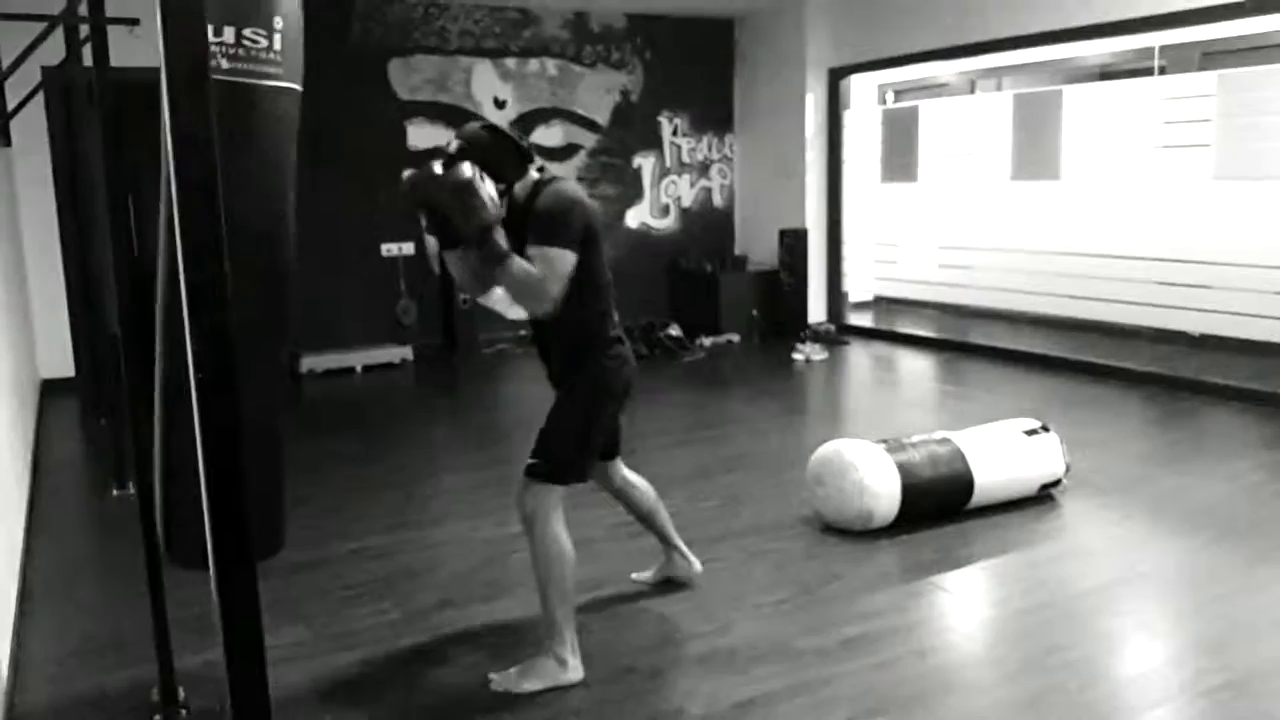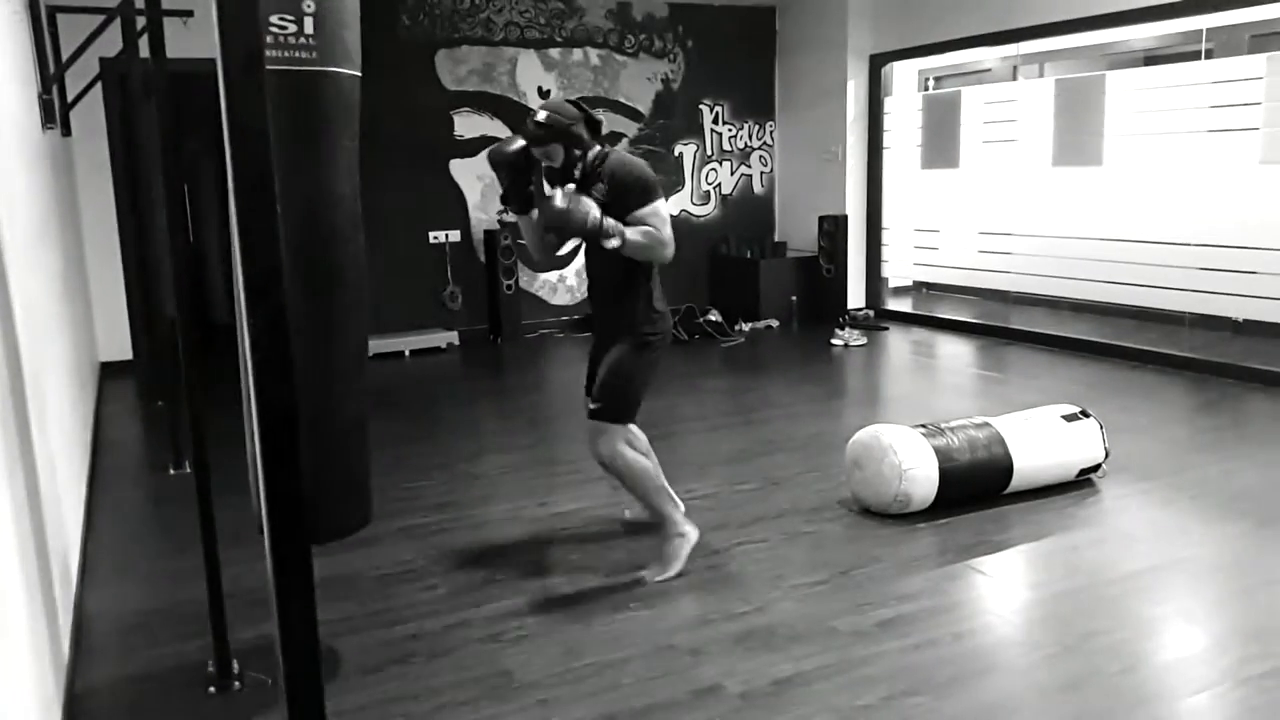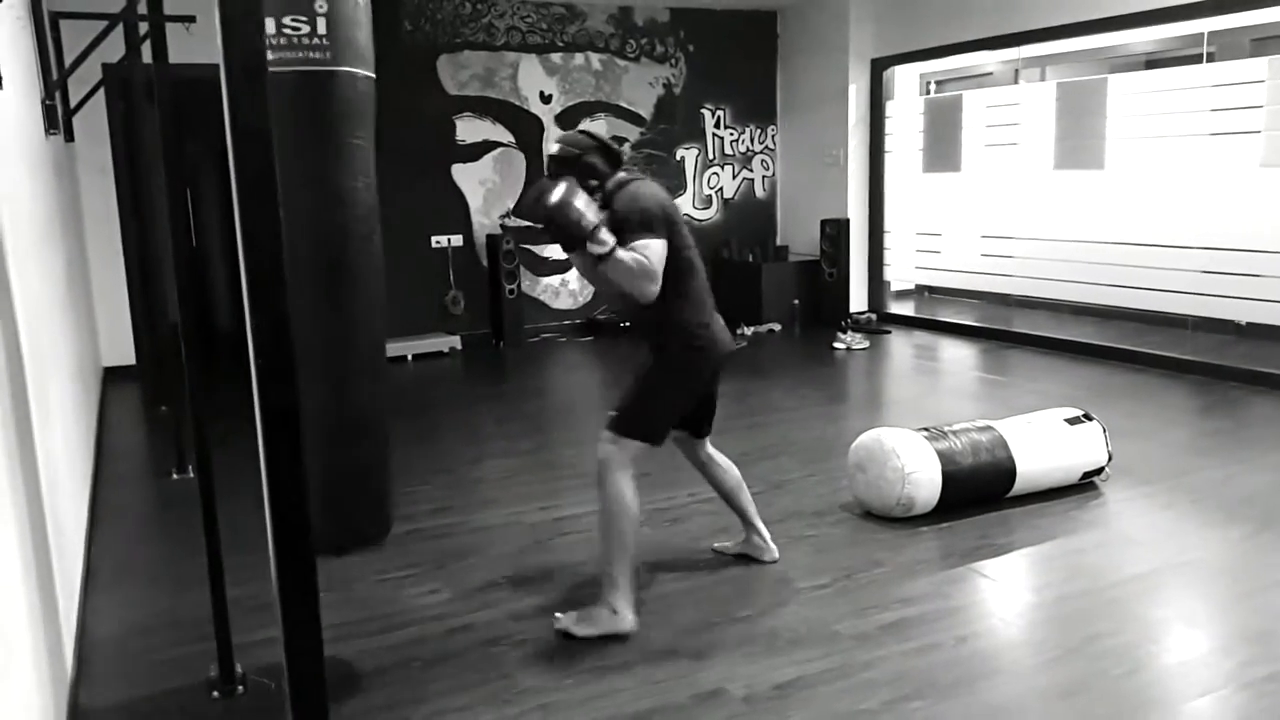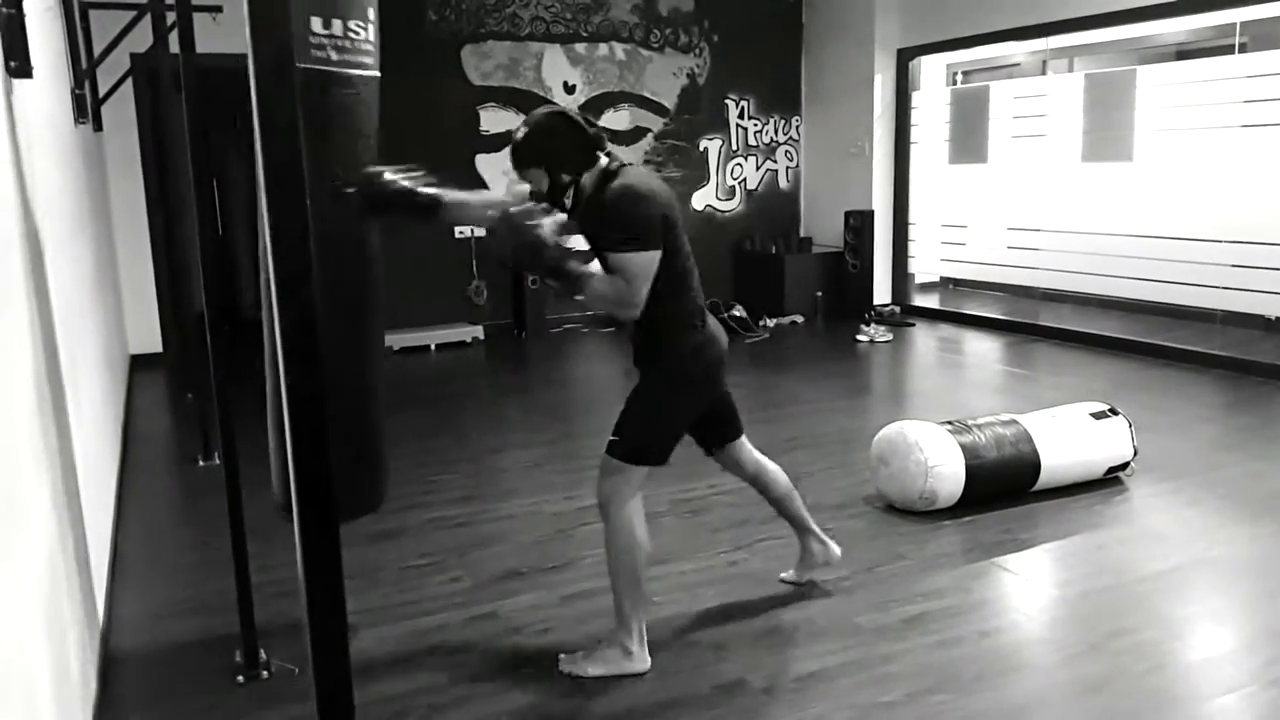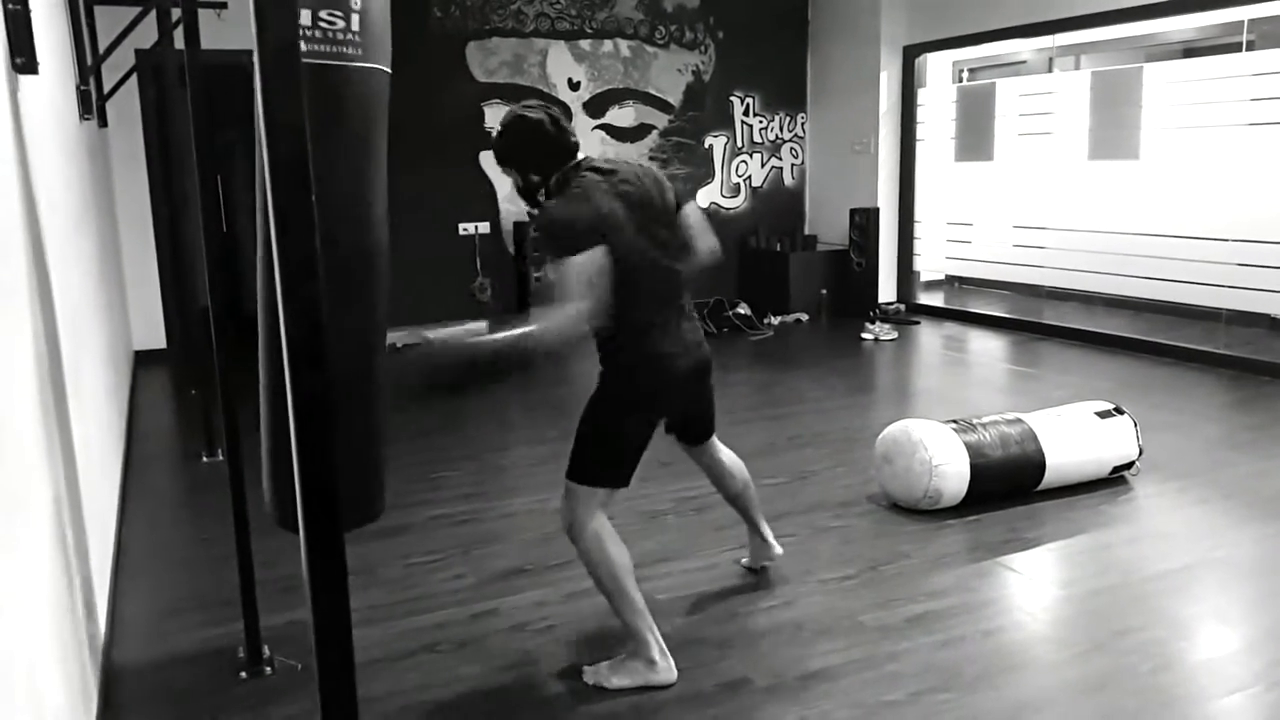
dt=1s
person 1, frame 1
left shoulder: (558, 204)
right shoulder: (521, 208)
left elbow: (539, 298)
right elbow: (480, 283)
left wrist: (487, 236)
right wrist: (448, 232)
left hip: (593, 368)
right hip: (590, 365)
left knee: (538, 503)
right knee: (609, 470)
left ankle: (561, 656)
right ankle: (679, 557)
person 1, frame 2
left shoulder: (628, 173)
right shoulder: (576, 181)
left elbow: (663, 247)
right elbow: (543, 252)
left wrist: (599, 226)
right wrist: (521, 201)
left hip: (637, 325)
right hip: (611, 320)
left knee: (606, 444)
right knee: (616, 424)
left ankle: (677, 530)
right ankle: (667, 501)
person 1, frame 3
left shoulder: (634, 203)
right shoulder: (636, 195)
left elbow: (645, 286)
right elbow: (612, 282)
left wrist: (592, 234)
right wrist: (575, 240)
left hip: (685, 348)
right hip: (709, 341)
left knee: (613, 459)
right knee: (695, 446)
left ankle: (617, 606)
right ankle: (757, 538)
person 1, frame 4
left shoulder: (627, 198)
right shoulder: (605, 190)
left elbow: (628, 304)
left wrist: (564, 266)
left hip: (679, 360)
right hip: (693, 348)
left knee: (616, 490)
right knee: (738, 455)
left ankle: (630, 645)
right ankle: (814, 543)
person 1, frame 5
left shoulder: (565, 214)
right shoulder: (640, 177)
left elbow: (579, 314)
right elbow: (705, 252)
left hip: (638, 373)
right hip: (688, 351)
left knee: (581, 512)
right knee: (706, 447)
left ankle: (650, 656)
right ankle: (761, 540)
